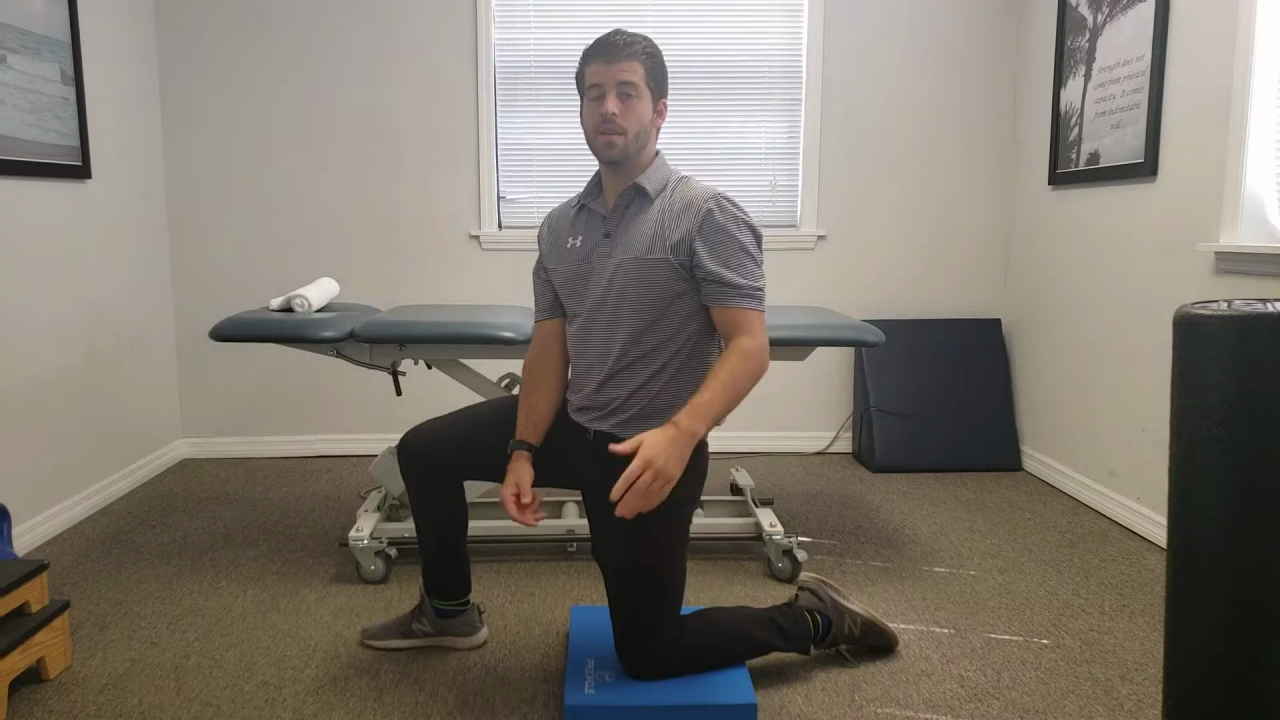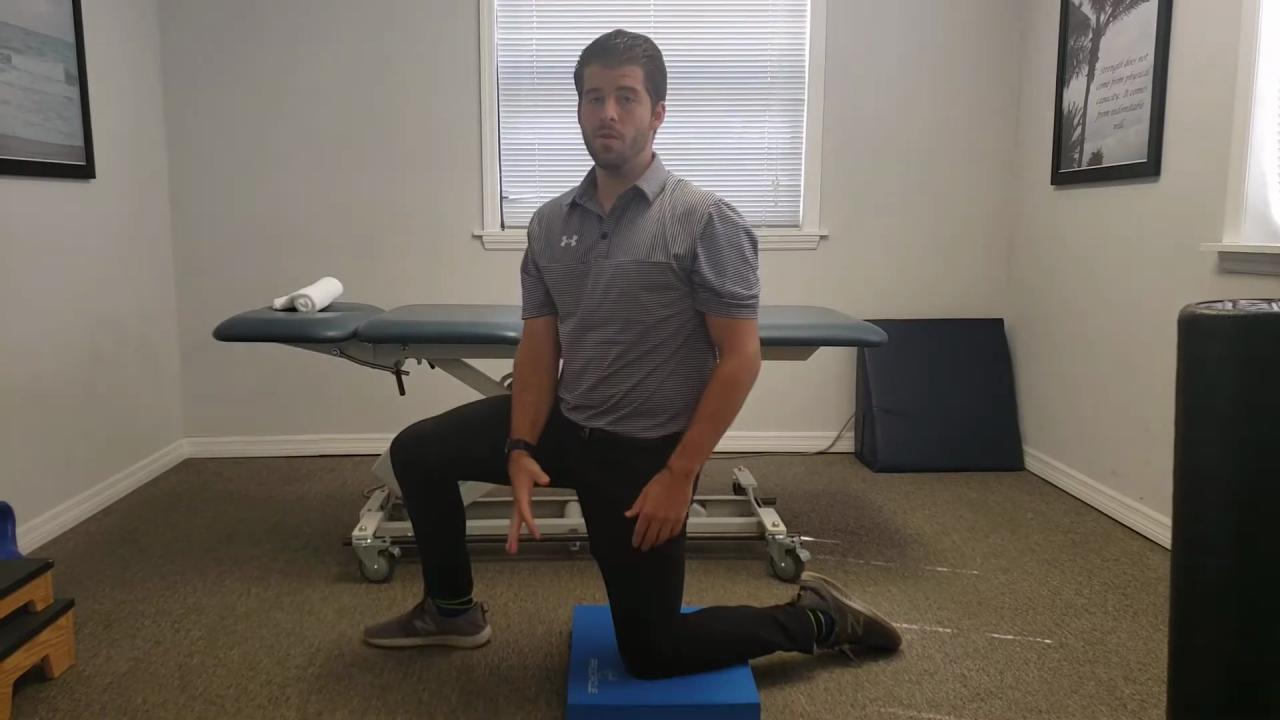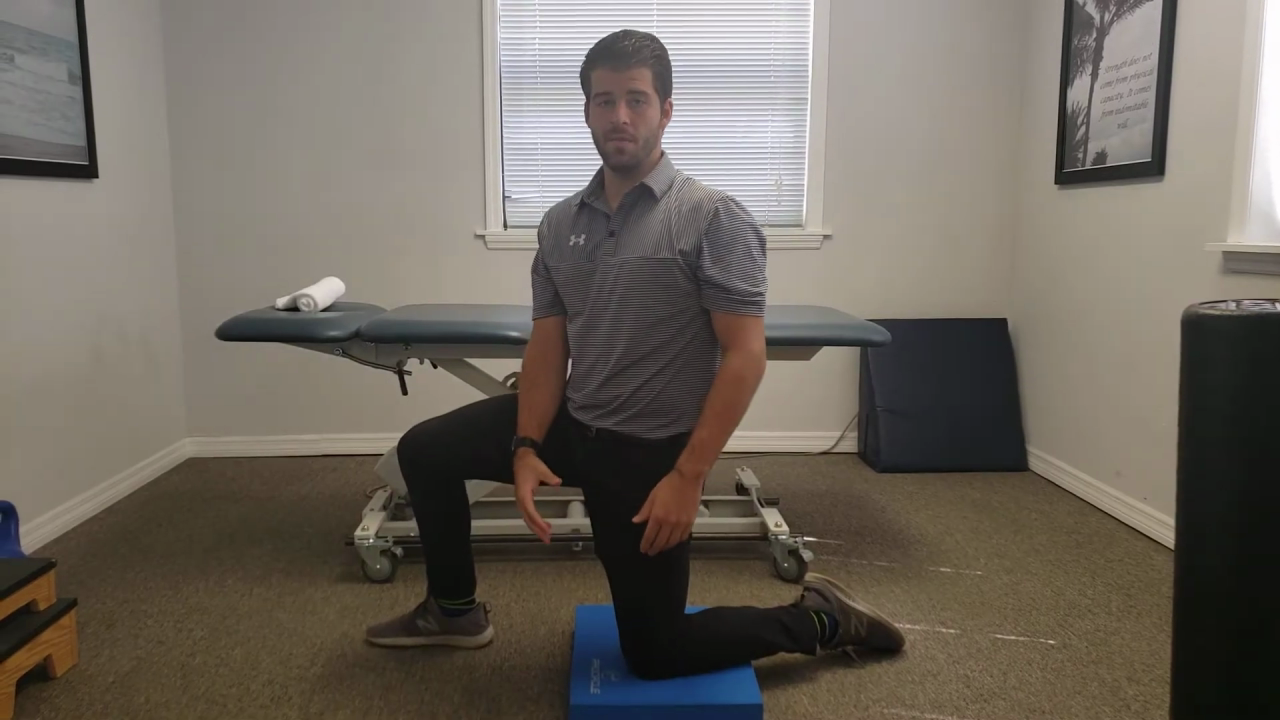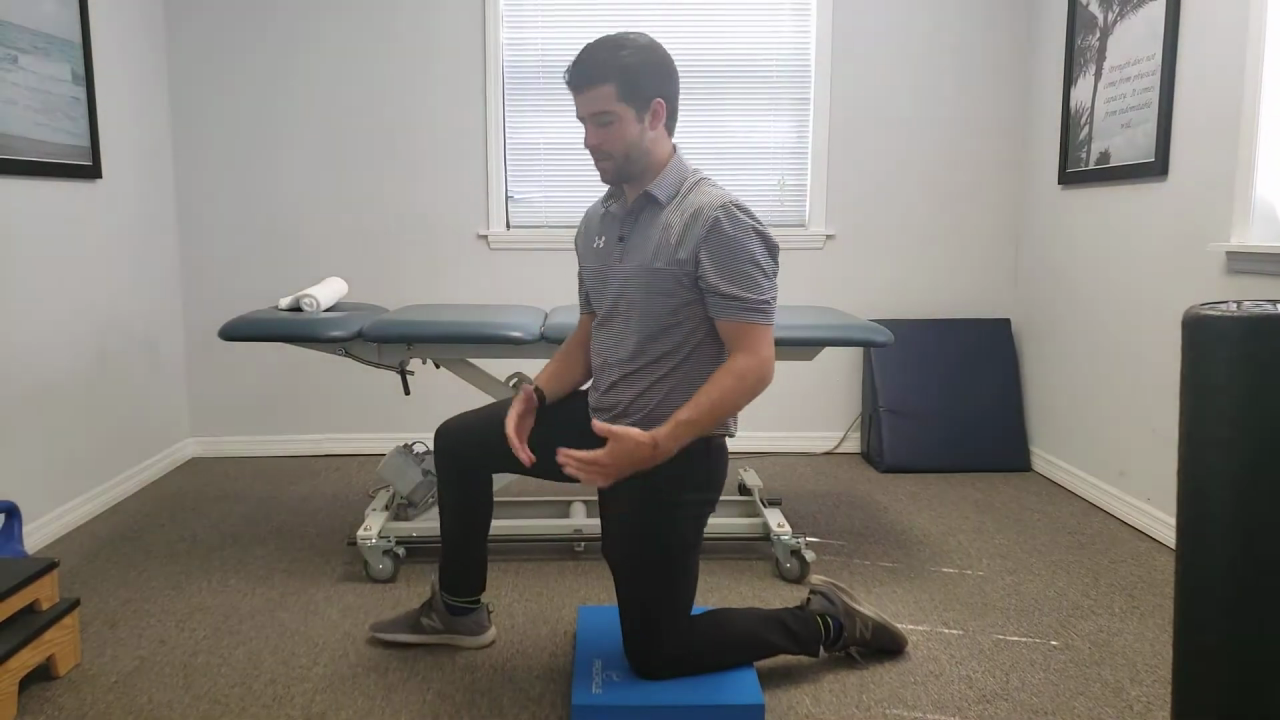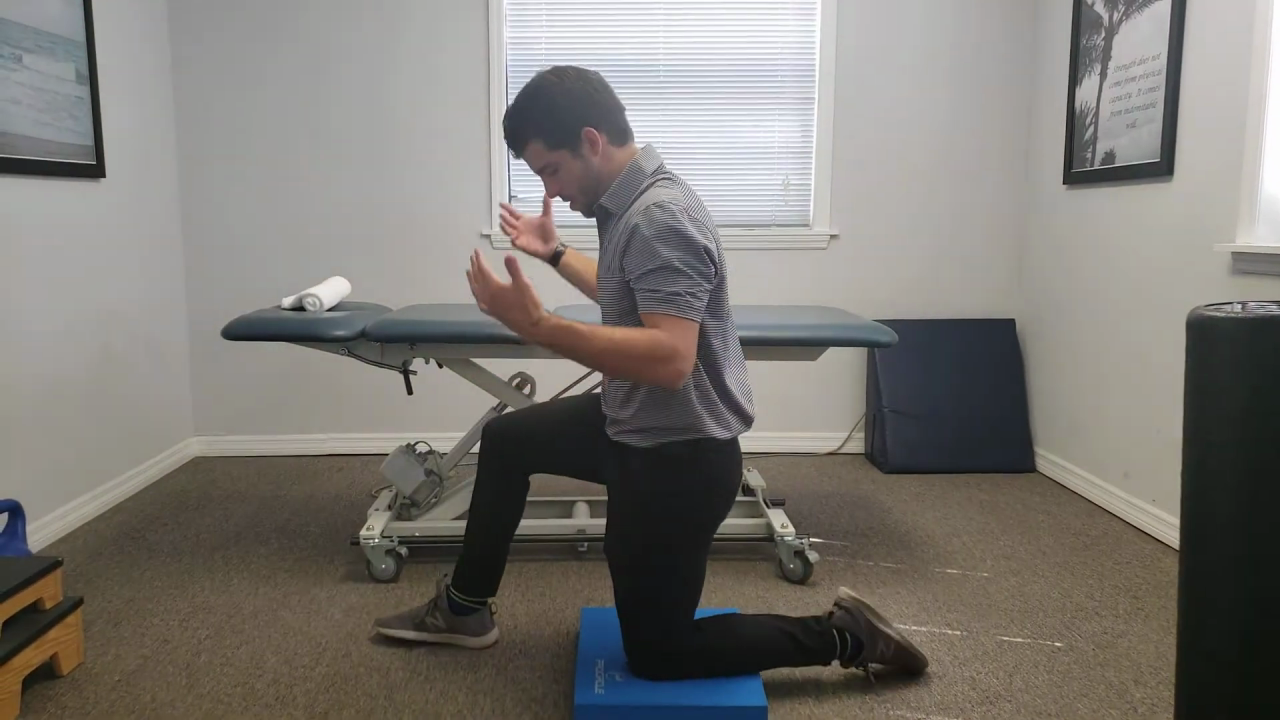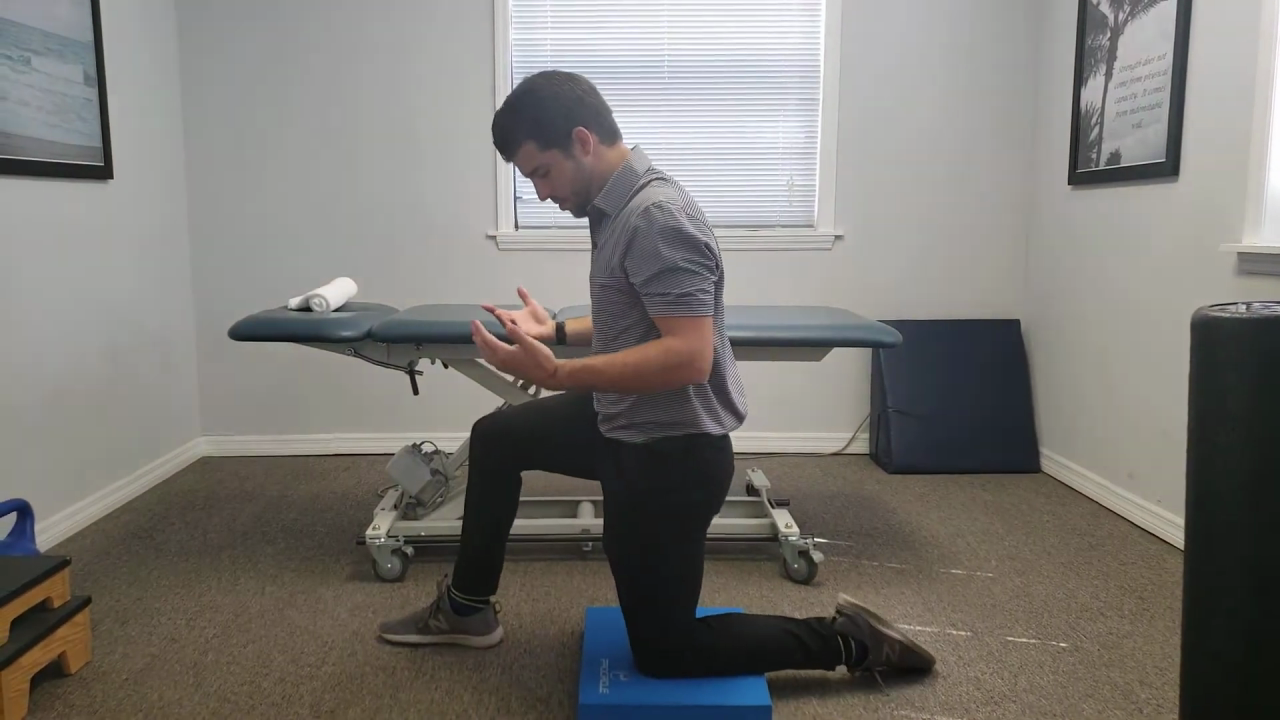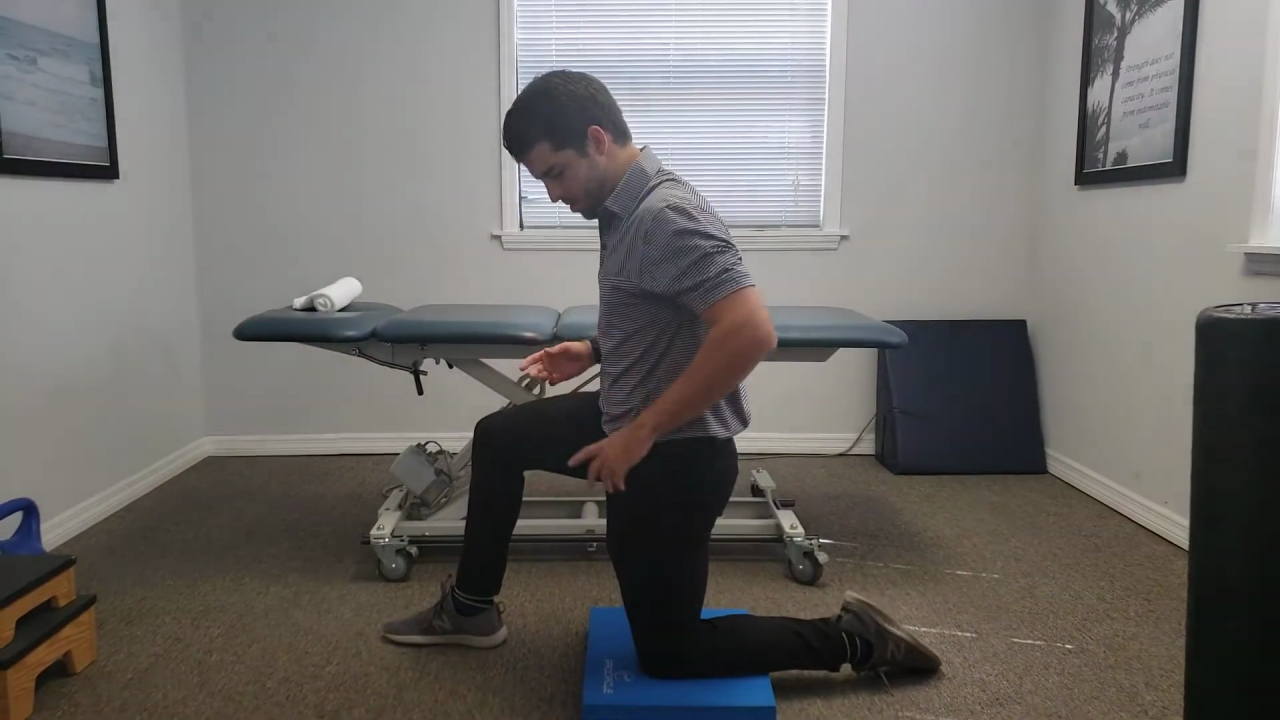
dt=0.7s
person 1, frame 1
left shoulder: (706, 216)
right shoulder: (559, 226)
left elbow: (749, 346)
right elbow: (549, 348)
left wrist: (679, 434)
right wrist: (523, 452)
left hip: (651, 452)
right hip: (574, 427)
left knee: (648, 655)
right knee: (425, 451)
left ankle: (815, 619)
right ankle: (449, 612)
person 1, frame 2
left shoulder: (704, 221)
right shoulder: (549, 222)
left elbow: (740, 358)
right elbow: (539, 347)
left wrist: (679, 474)
right wrist: (520, 451)
left hip: (646, 451)
right hip: (567, 425)
left knee: (651, 653)
right knee: (417, 450)
left ankle: (815, 617)
right ankle: (451, 610)
person 1, frame 3
left shoulder: (712, 218)
right shoulder: (560, 223)
left elbow: (744, 357)
right elbow: (548, 345)
left wrist: (687, 476)
right wrist: (526, 448)
left hip: (651, 451)
right hip: (574, 424)
left knee: (654, 653)
right knee: (424, 451)
left ankle: (820, 619)
right ankle: (454, 610)
person 1, frame 4
left shoulder: (717, 221)
right shoulder: (598, 219)
left elbow: (752, 363)
left wrist: (657, 446)
right wrist: (536, 395)
left hip: (669, 456)
right hip: (600, 422)
left knee: (657, 653)
right knee: (459, 442)
left ankle: (824, 623)
right ankle: (459, 609)
person 1, frame 5
left shoulder: (660, 218)
right shoulder: (636, 202)
left elbow: (669, 358)
left wrist: (539, 326)
right wrist: (554, 253)
left hip: (679, 458)
right hip: (635, 427)
left knee: (656, 652)
right knee: (504, 440)
left ankle: (841, 634)
right ankle: (464, 608)
person 1, frame 6
left shoulder: (657, 218)
right shoulder: (619, 206)
left elbow: (688, 356)
left wrist: (556, 374)
right wrist: (554, 330)
left hip: (673, 453)
right hip: (627, 426)
left knee: (663, 650)
right knee: (495, 438)
left ankle: (844, 639)
right ankle: (466, 608)
person 1, frame 7
left shoulder: (666, 217)
right shoulder: (629, 206)
left elbow: (751, 331)
left wrist: (643, 433)
right wrist: (593, 351)
left hip: (675, 457)
right hip: (631, 424)
left knee: (668, 652)
right knee: (498, 438)
left ankle: (852, 637)
right ankle: (470, 608)
